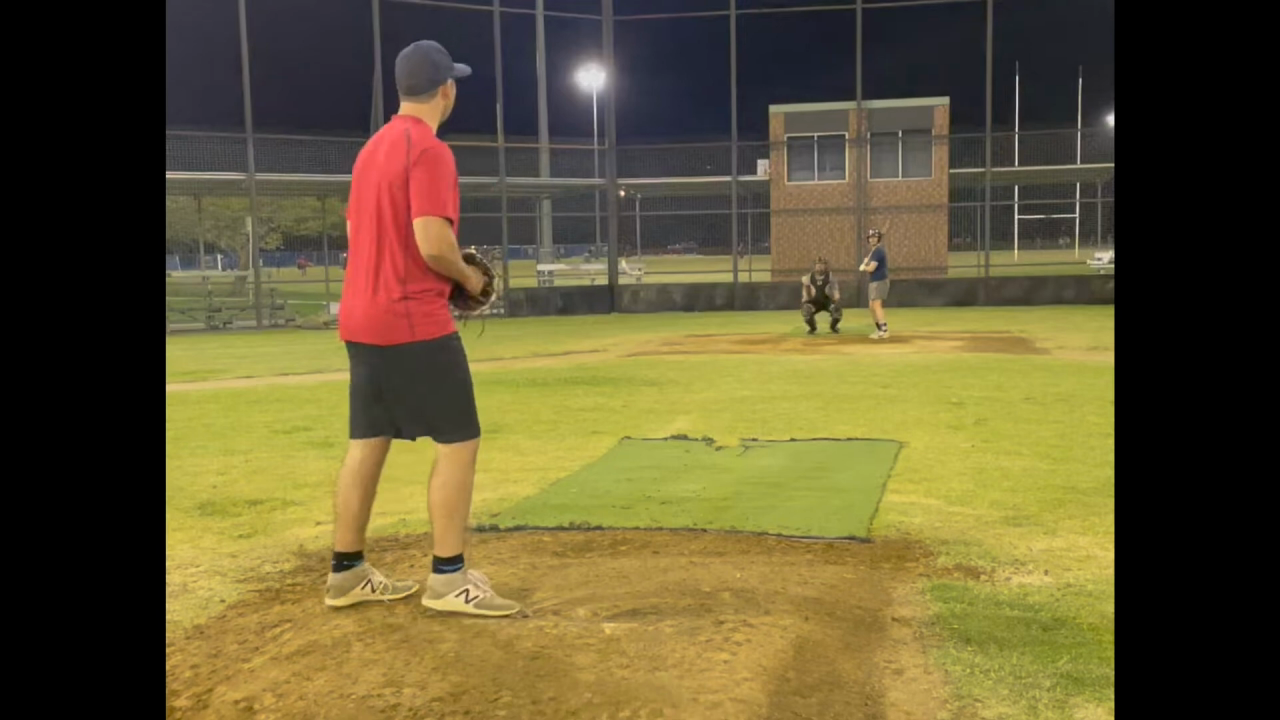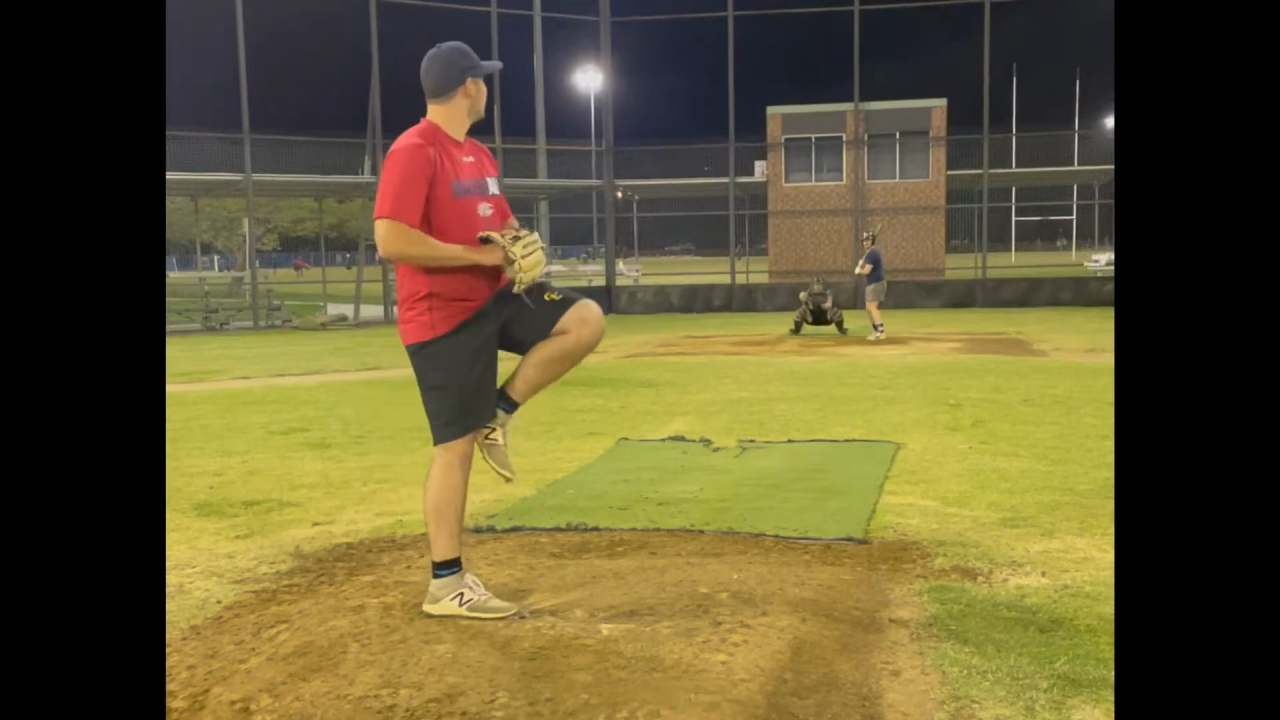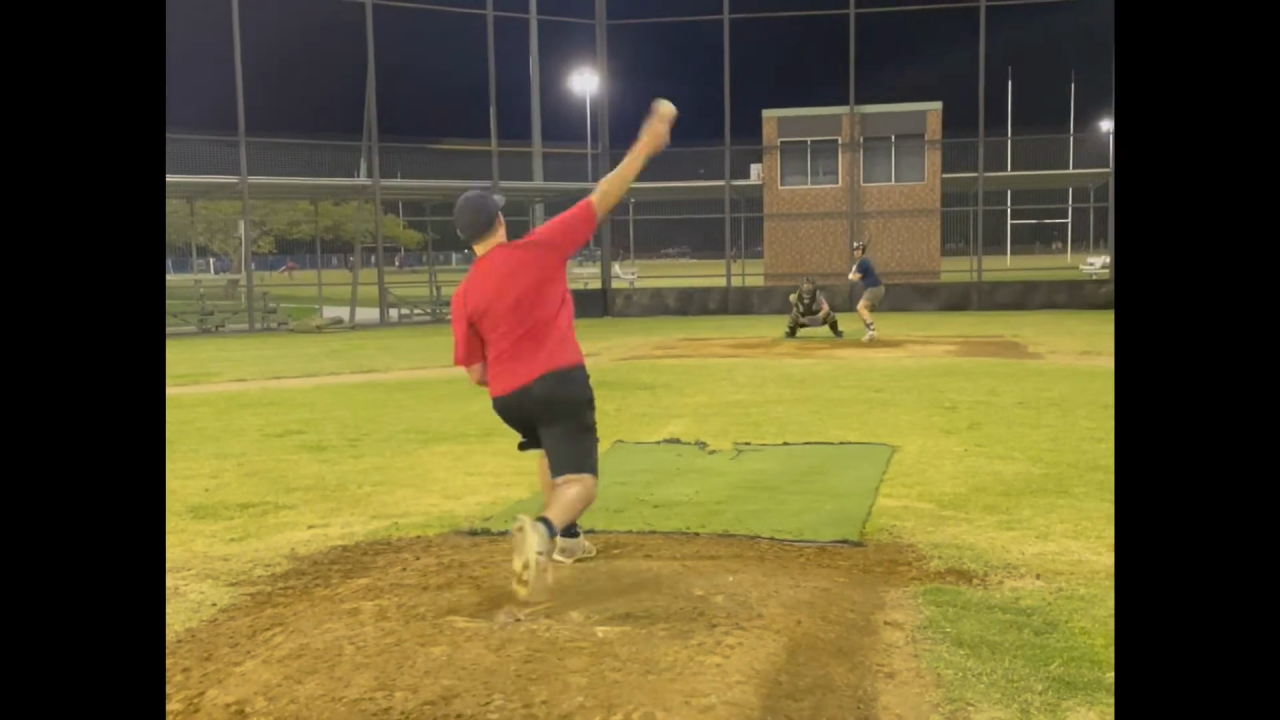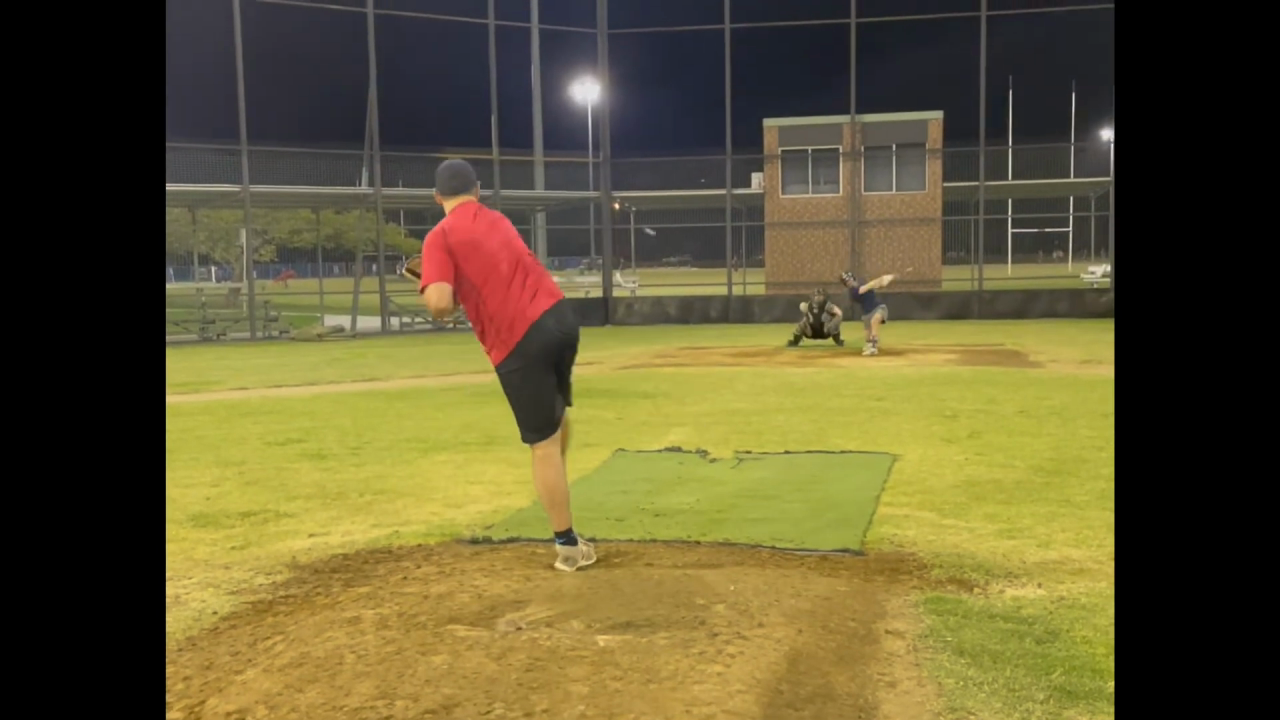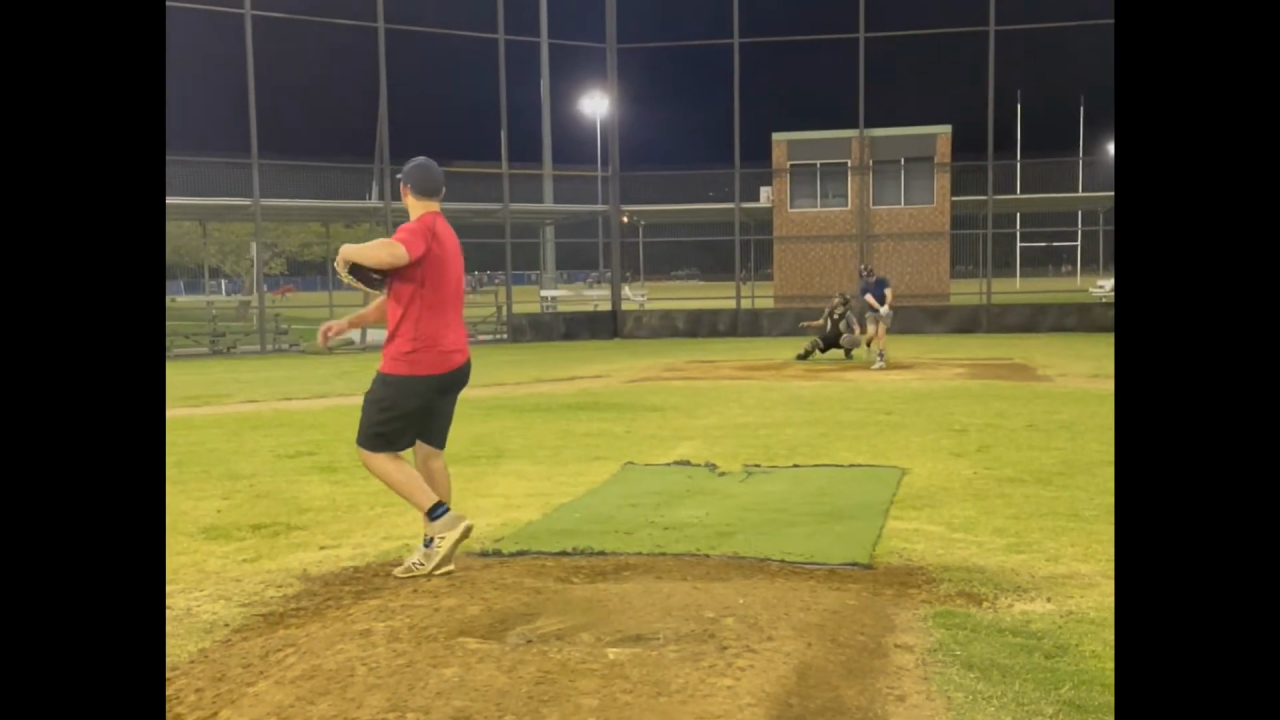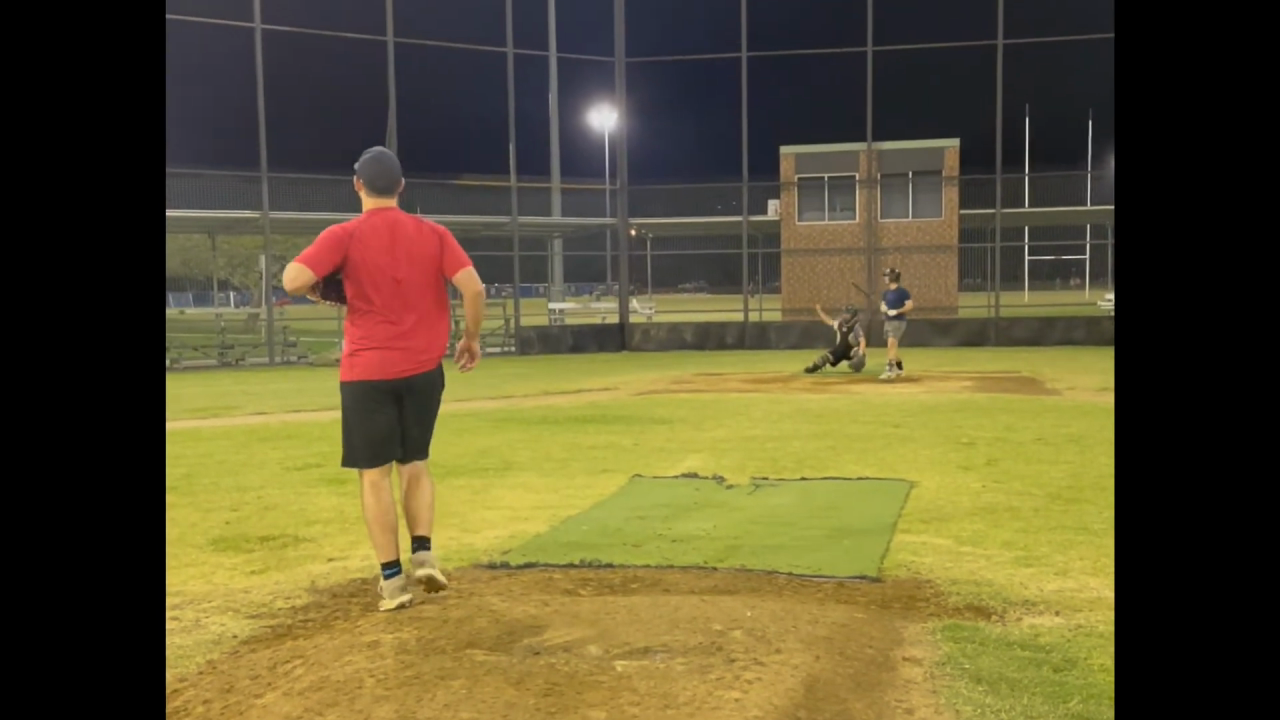
dt=0.7s
person 1, frame 1
left shoulder: (375, 147)
right shoulder: (430, 151)
right elbow: (434, 244)
right wrist: (468, 277)
left hip: (365, 319)
right hip: (414, 321)
left knee: (367, 443)
right knee: (458, 442)
left ankle: (346, 573)
right ankle: (448, 578)
person 1, frame 2
left shoulder: (479, 154)
right shoulder: (413, 152)
left elbow: (501, 222)
right elbow: (390, 240)
right wrist: (481, 255)
left hip: (495, 296)
right hip: (441, 317)
left knee: (586, 322)
right knee: (457, 444)
left ankle: (497, 416)
right ankle: (446, 584)
person 1, frame 3
left shoulder: (464, 295)
right shoulder: (535, 250)
left elbow: (476, 375)
right elbow: (602, 197)
right wrist: (651, 137)
left hip: (507, 397)
right hip: (557, 383)
left knee: (555, 450)
right knee: (578, 482)
left ankle: (566, 537)
right ankle: (544, 528)
person 1, frame 4
left shoulder: (439, 237)
right shoulder: (497, 220)
left elbow: (440, 303)
left wrist: (431, 292)
left hip: (516, 344)
right hip: (557, 318)
left knee: (540, 444)
right knee: (554, 411)
left ankle: (571, 546)
right ankle: (553, 481)
person 1, frame 5
left shoulder: (419, 230)
right shoulder: (445, 235)
left elbow: (390, 255)
left wrist: (348, 251)
right wrist: (347, 323)
left hip: (414, 365)
right hip: (452, 362)
left knee: (374, 450)
right knee: (429, 452)
left ankle: (444, 518)
right ankle: (438, 551)
person 1, frame 6
left shoulder: (343, 236)
right shoulder: (433, 234)
left elbow: (293, 281)
right elbow: (473, 289)
left wrist: (321, 276)
right wrist: (471, 337)
left hip: (366, 372)
right hip: (424, 369)
left knee: (375, 474)
right knee: (414, 462)
left ankle: (393, 578)
right ankle: (422, 550)
